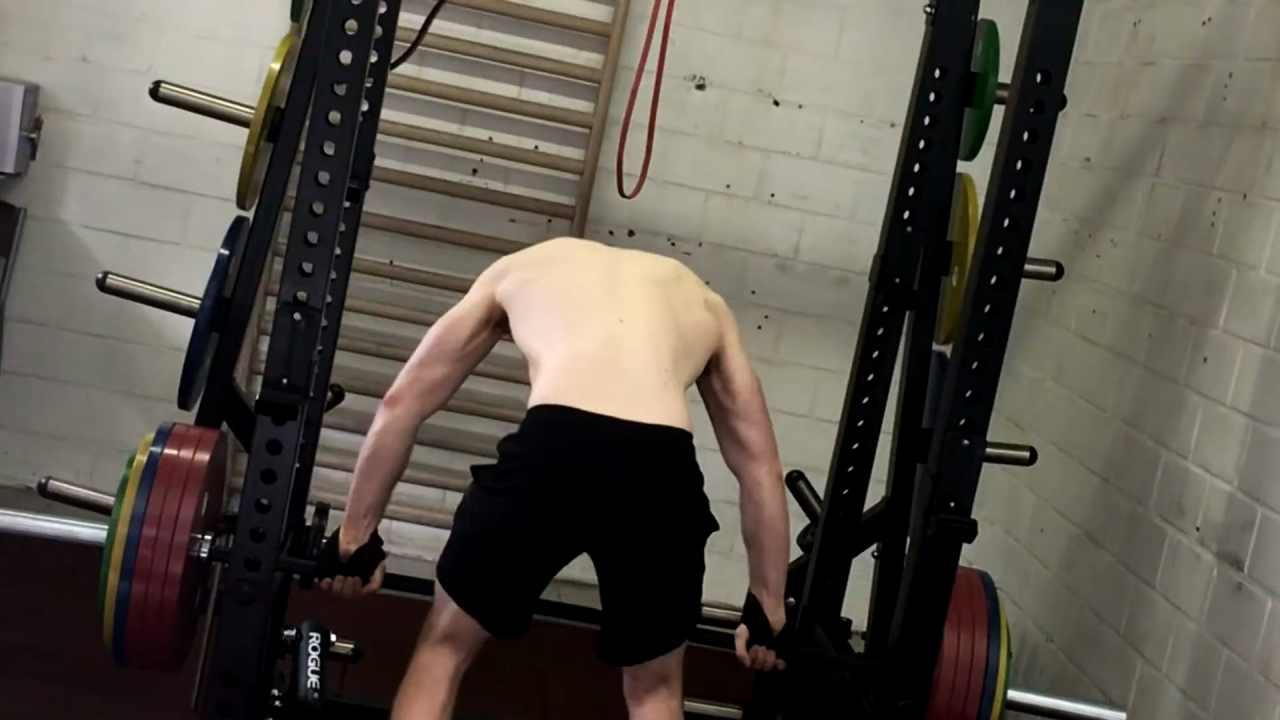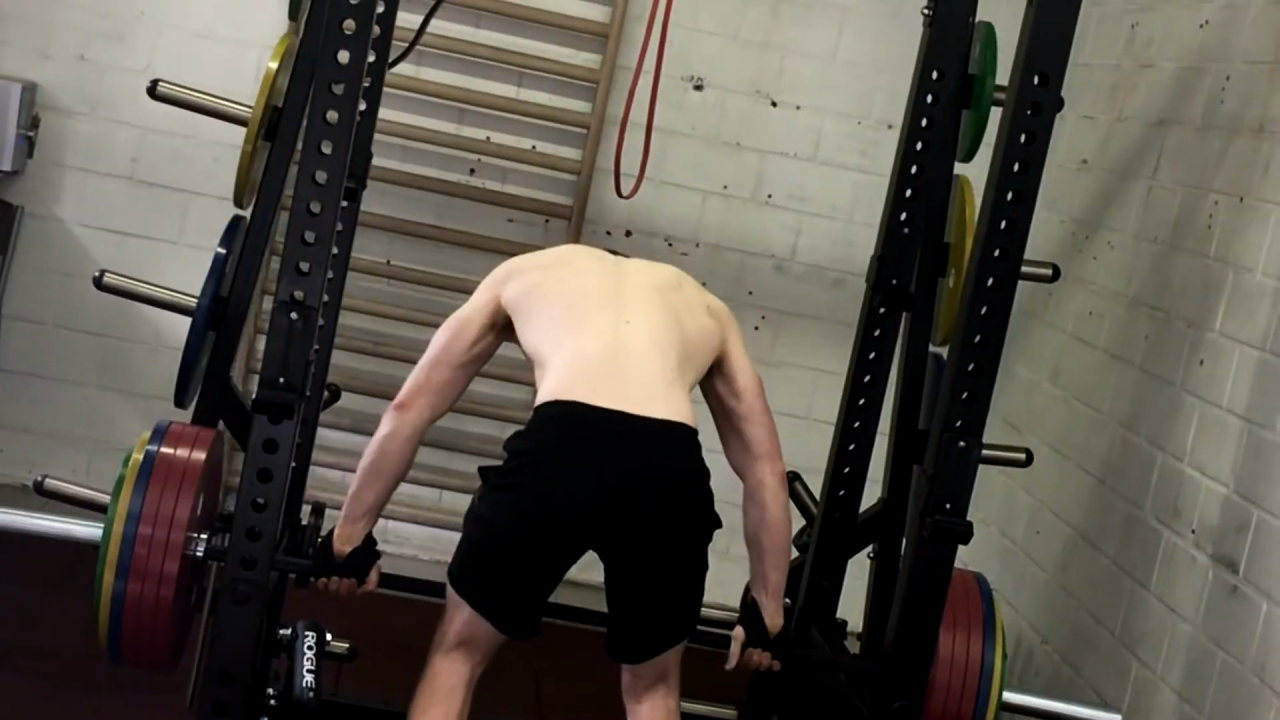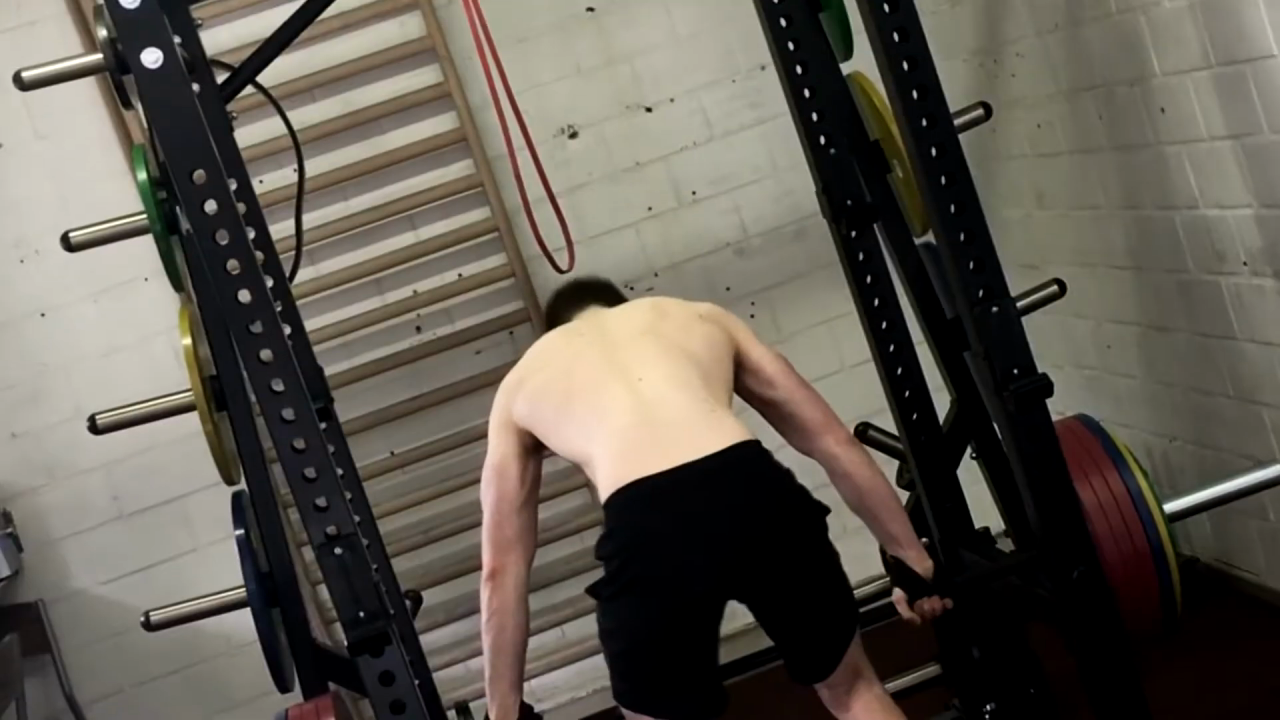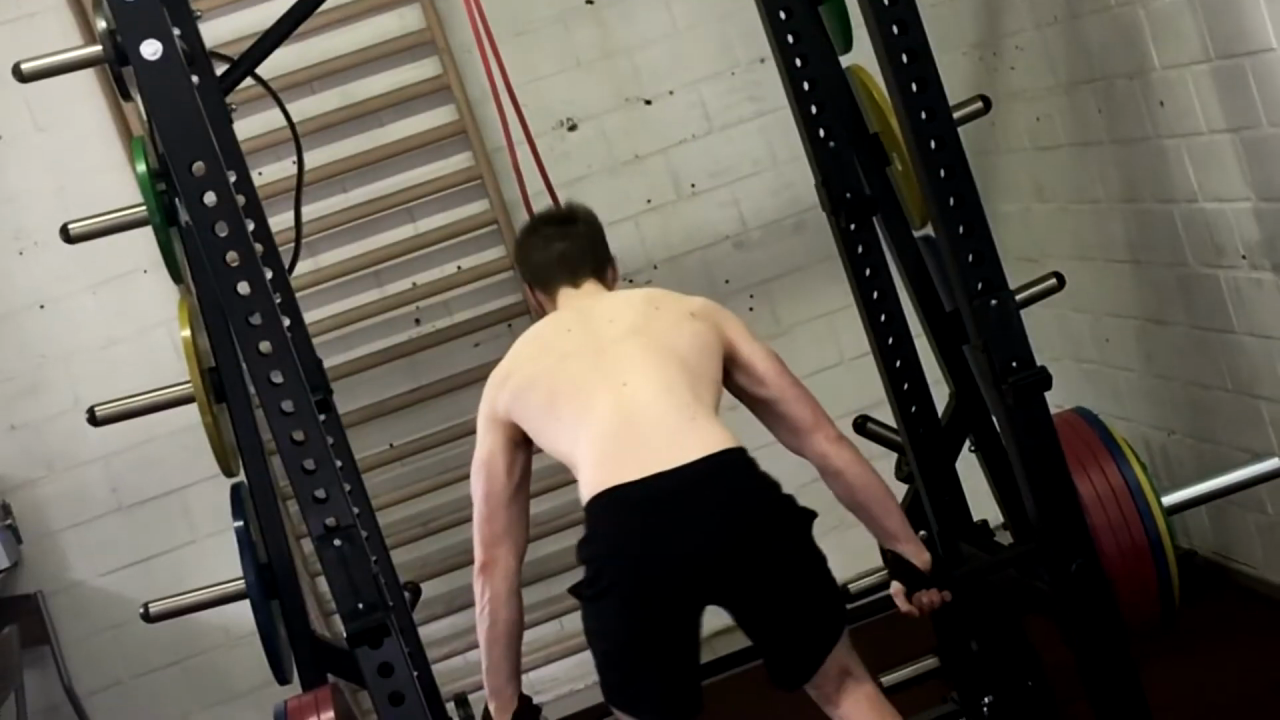
dt=0.3s
person 1, frame 1
left shoulder: (526, 265)
right shoulder: (702, 300)
left elbow: (403, 402)
right elbow: (760, 464)
left wrist: (356, 535)
right wrist: (768, 609)
left hip: (551, 452)
right hip: (663, 477)
left knee: (446, 645)
person 1, frame 2
left shoulder: (526, 272)
right shoulder: (705, 306)
left elbow: (410, 409)
right elbow: (764, 467)
left wrist: (350, 537)
right wrist: (767, 614)
left hip: (558, 454)
right hip: (669, 477)
left knee: (459, 653)
person 1, frame 3
left shoulder: (522, 380)
right shoulder: (702, 316)
left elbow: (502, 567)
right elbow: (833, 443)
right wrist: (914, 558)
left hip: (646, 531)
right hip: (755, 492)
person 1, frame 4
left shoulder: (510, 374)
right shoulder: (693, 311)
left elbow: (495, 559)
right elbow: (822, 440)
right wrist: (910, 552)
left hip: (627, 541)
right hip: (741, 504)
